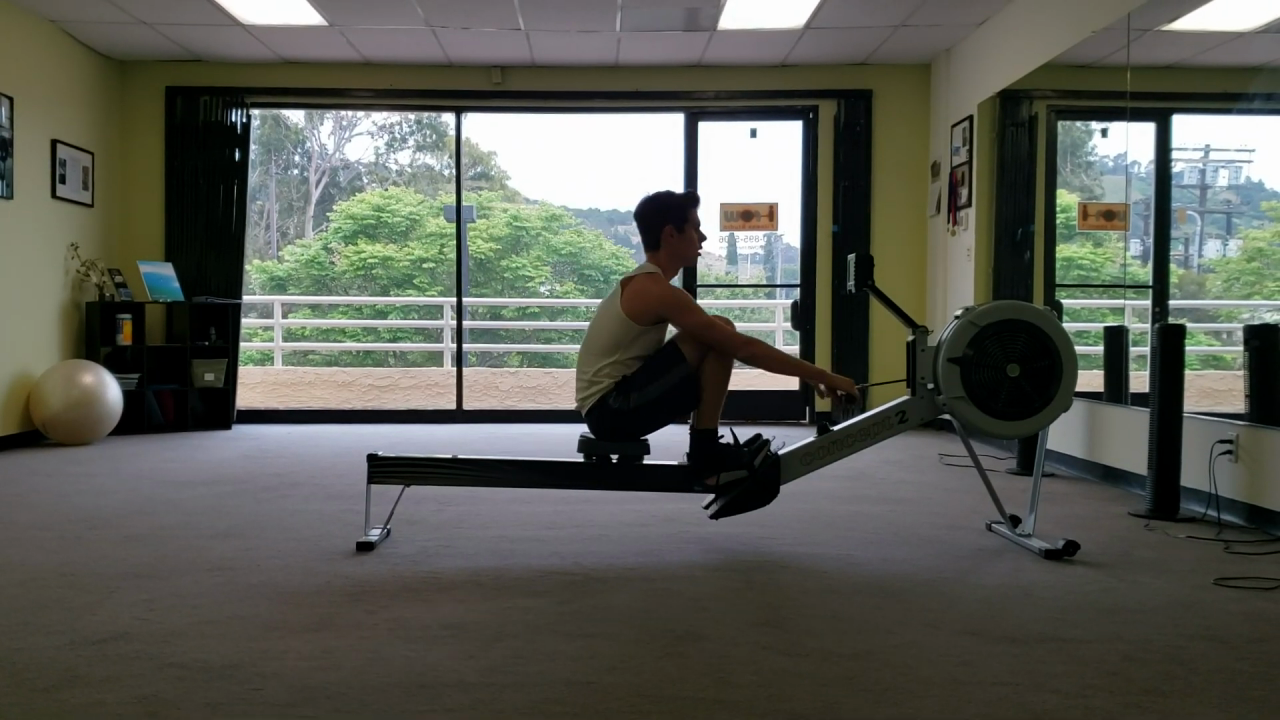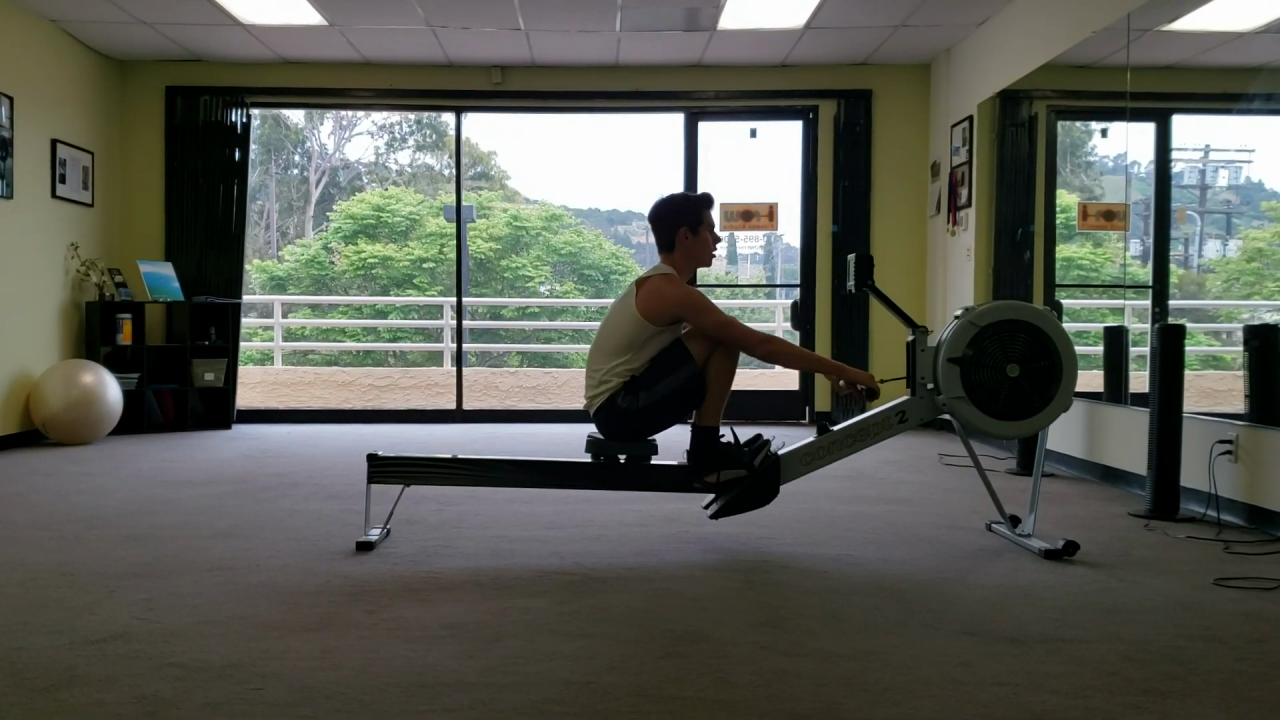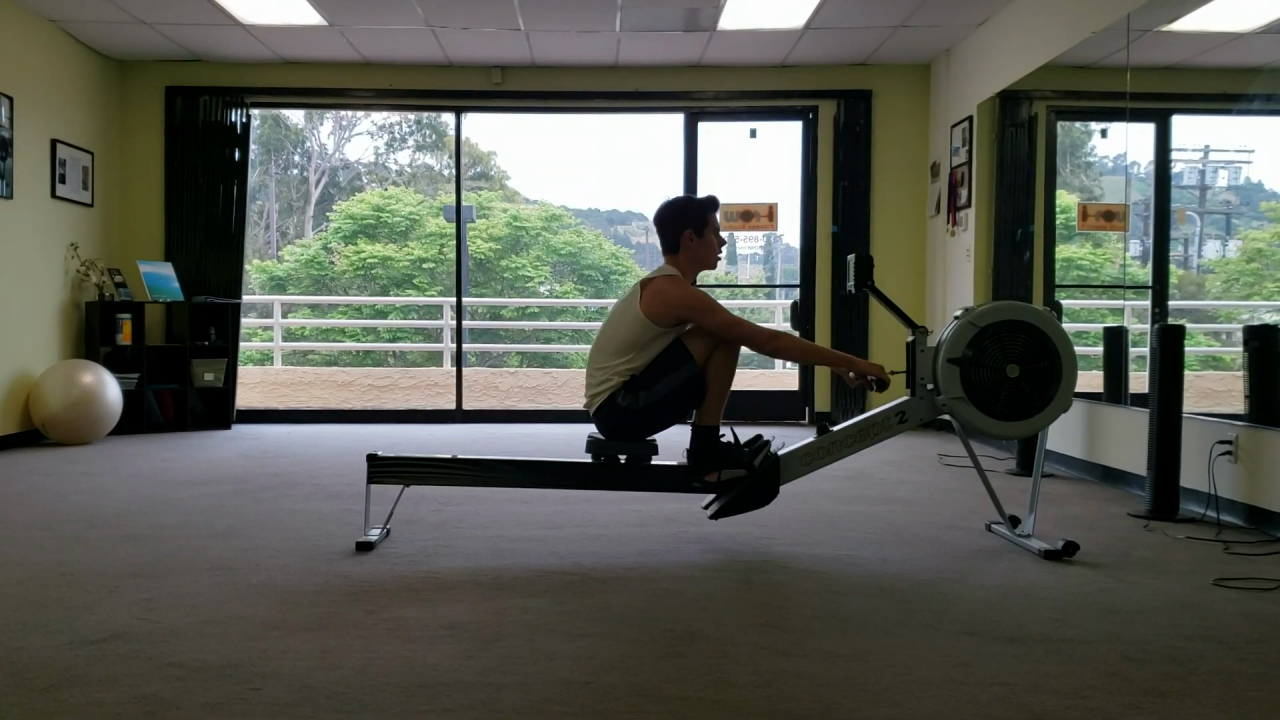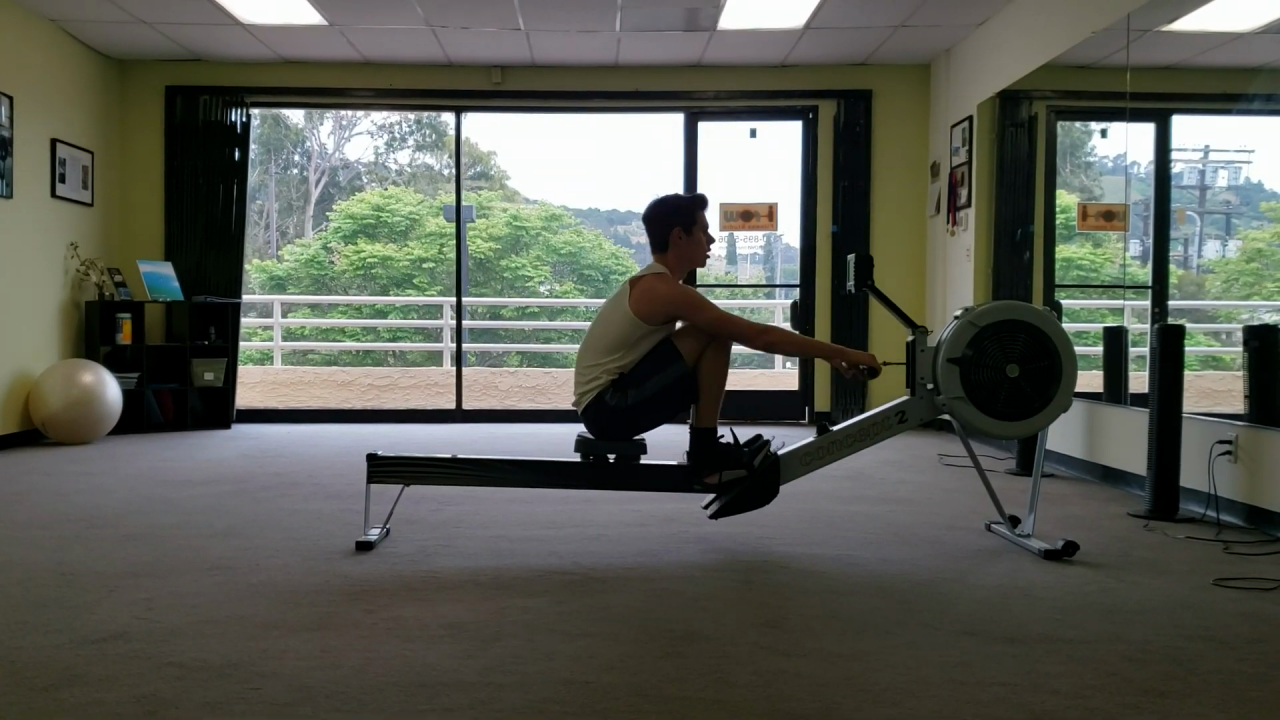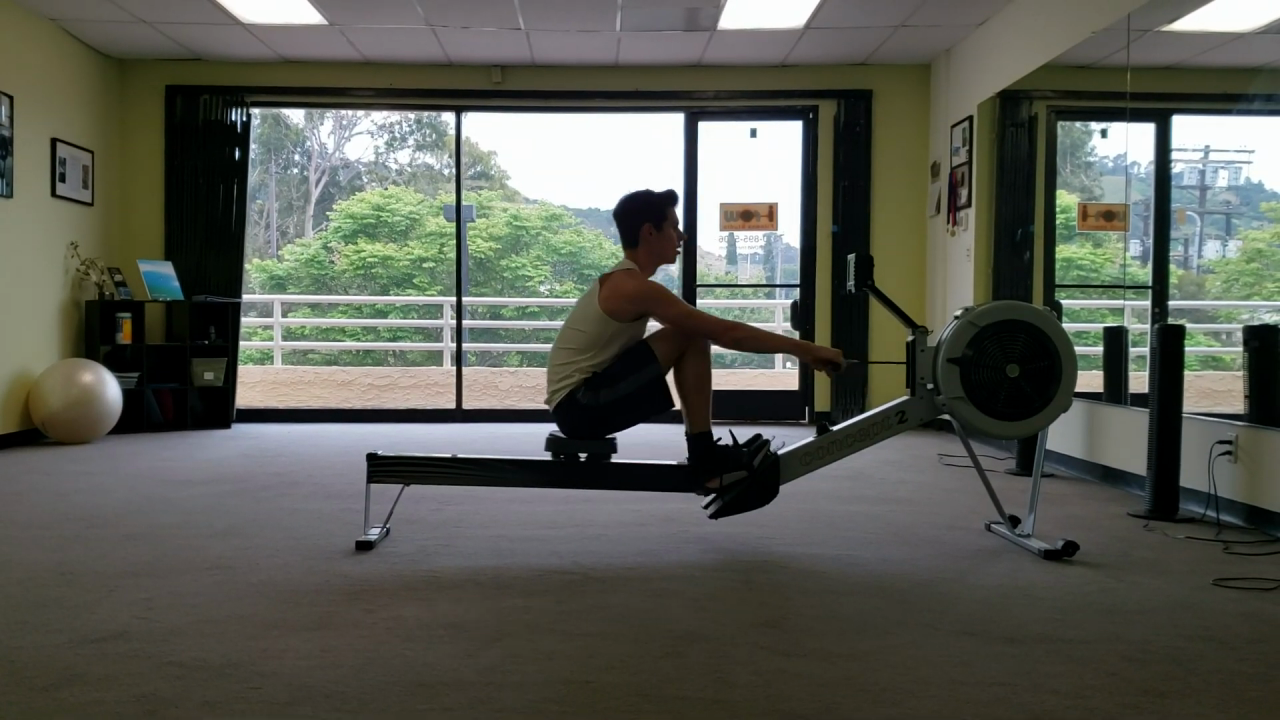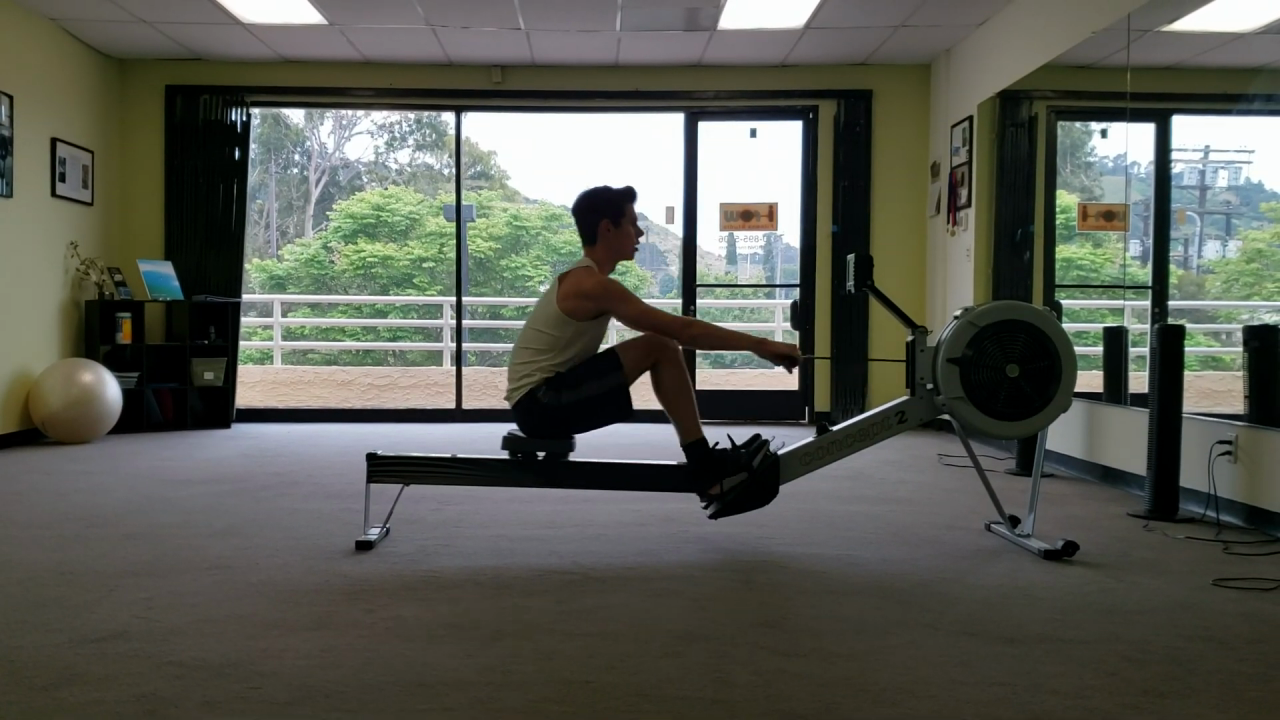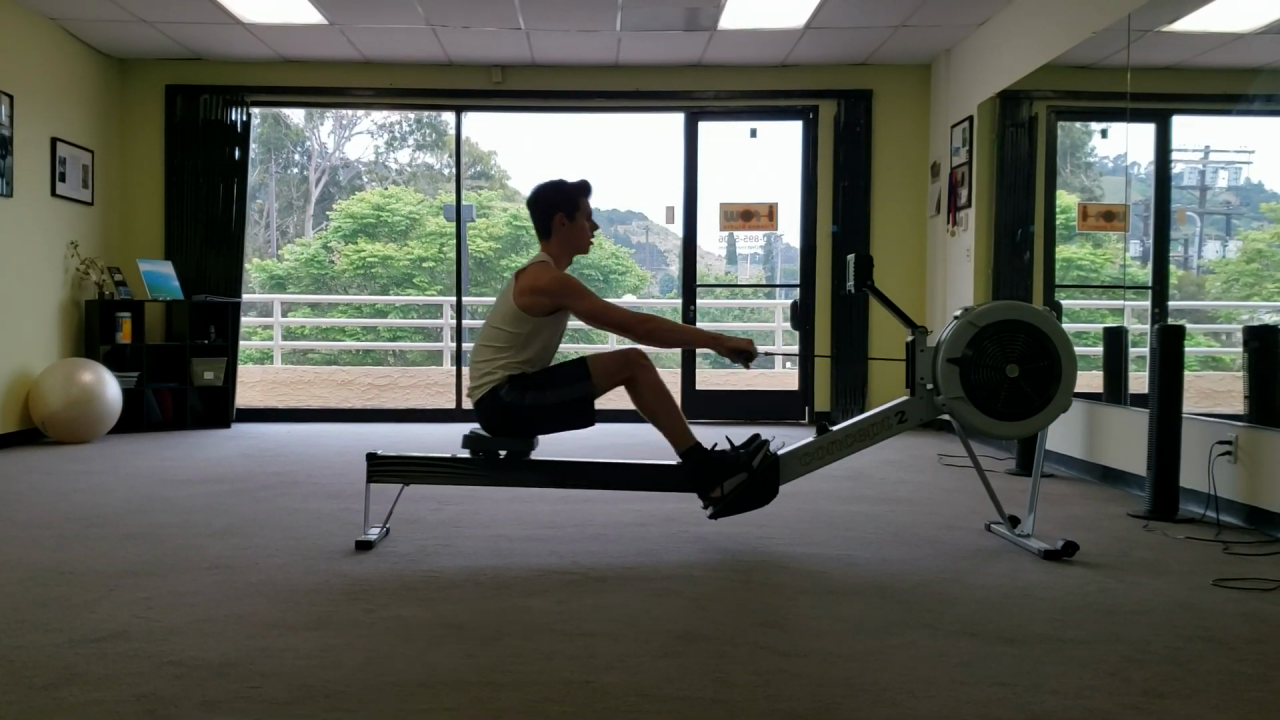
dt=0.1s
person 1, frame 1
left shoulder: (643, 283)
right shoulder: (656, 291)
right elbow: (745, 348)
right wrist: (823, 376)
left hip: (612, 405)
right hip: (612, 411)
left knee: (720, 335)
right knee: (723, 333)
left ankle: (707, 454)
right ankle: (706, 451)
person 1, frame 2
left shoulder: (659, 284)
right shoulder: (672, 292)
left elbow: (751, 343)
right elbow: (761, 345)
right wrist: (841, 370)
left hip: (622, 404)
right hip: (621, 410)
left knee: (728, 336)
right knee: (725, 337)
left ankle: (707, 451)
right ankle: (706, 450)
person 1, frame 3
left shoulder: (664, 285)
right shoulder: (677, 293)
right elbow: (768, 342)
right wrist: (852, 362)
left hip: (621, 405)
right hip: (621, 410)
left knee: (732, 336)
right knee: (725, 337)
left ankle: (707, 451)
right ankle: (705, 450)
person 1, frame 4
left shoulder: (653, 283)
right shoulder: (666, 291)
left elbow: (751, 335)
right elbow: (758, 336)
left wrist: (827, 353)
right wrist: (840, 352)
left hip: (611, 403)
right hip: (608, 408)
left knee: (719, 333)
right knee: (716, 335)
left ankle: (712, 459)
right ankle: (710, 454)
person 1, frame 5
left shoulder: (623, 281)
right shoulder: (634, 287)
left elbow: (714, 332)
right elbow: (725, 333)
left wrist: (797, 350)
right wrist: (806, 348)
left hip: (584, 402)
right hip: (580, 406)
left knee: (696, 335)
right knee: (693, 337)
left ankle: (709, 460)
right ankle: (706, 456)
person 1, frame 6
left shoulder: (584, 278)
right shoulder: (593, 284)
left elbow: (667, 330)
right elbow: (683, 330)
left wrist: (754, 346)
right wrist: (761, 345)
left hip: (543, 401)
right hip: (539, 405)
left knee: (663, 344)
right knee: (663, 350)
left ankle: (709, 465)
right ankle: (706, 463)
person 1, frame 7
left shoulder: (542, 274)
right shoulder: (548, 280)
left elbow: (631, 326)
right elbow: (638, 326)
left wrist: (712, 341)
right wrist: (718, 340)
left hip: (507, 398)
right hip: (502, 403)
left knee: (633, 363)
right knee: (634, 364)
left ankle: (705, 468)
right ankle: (704, 466)
